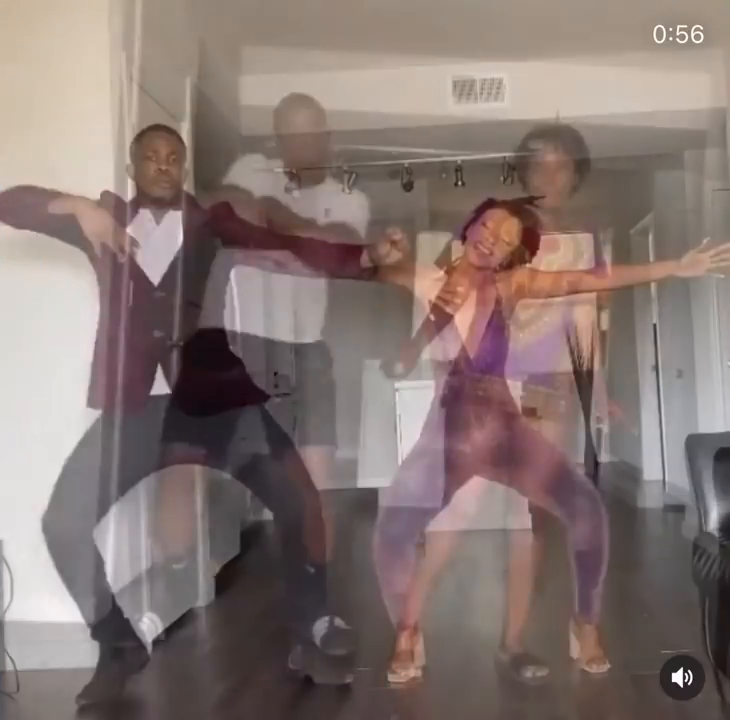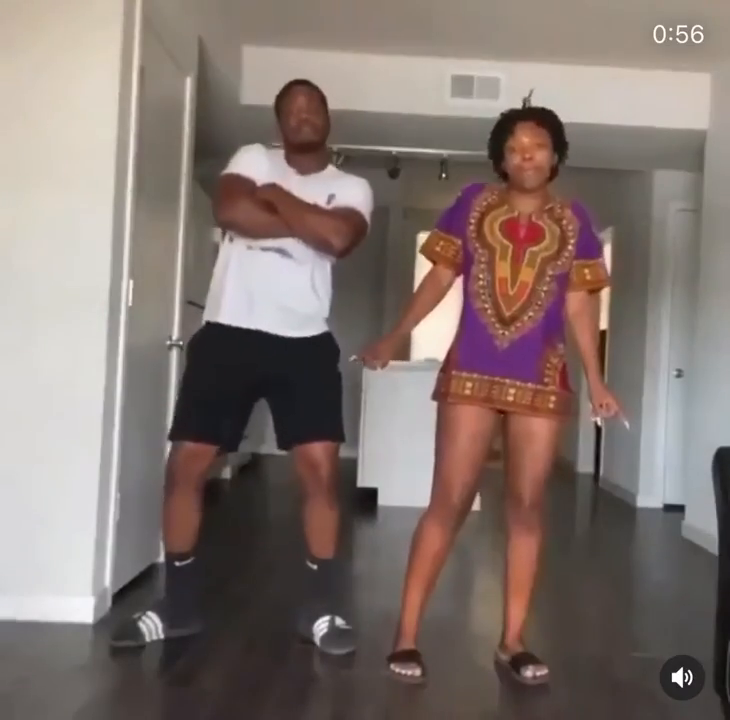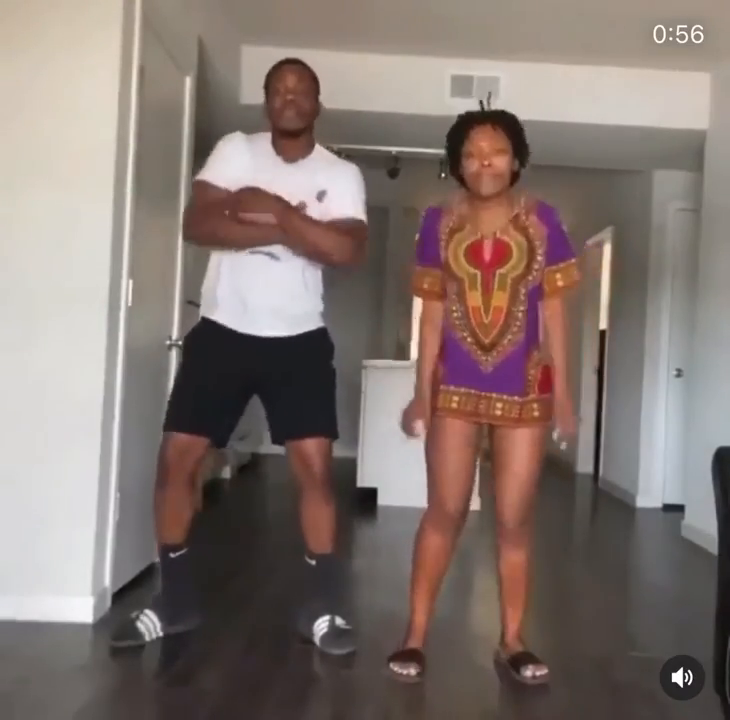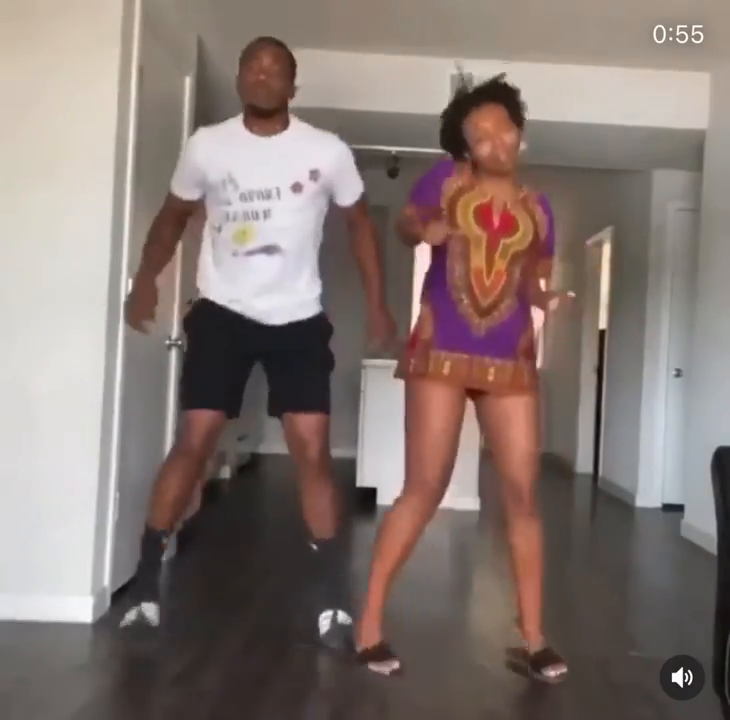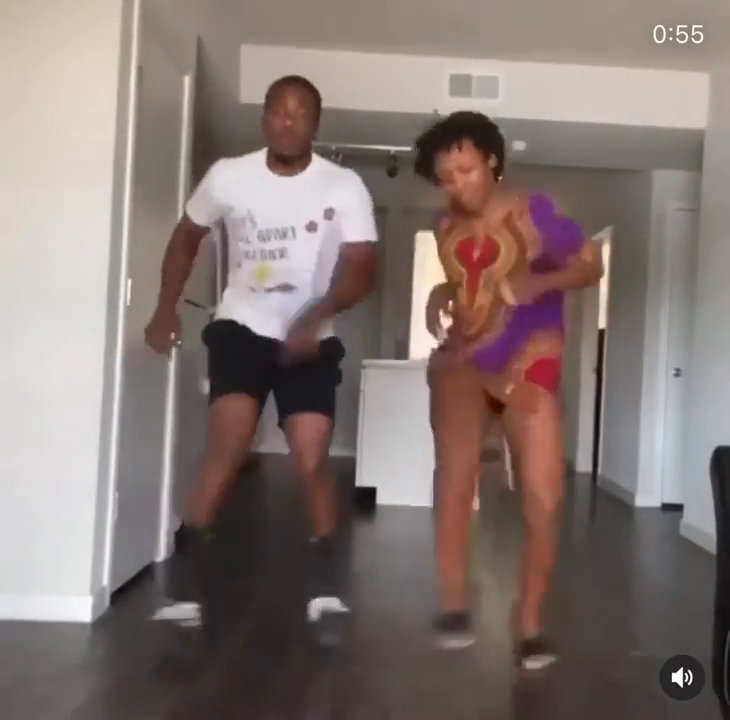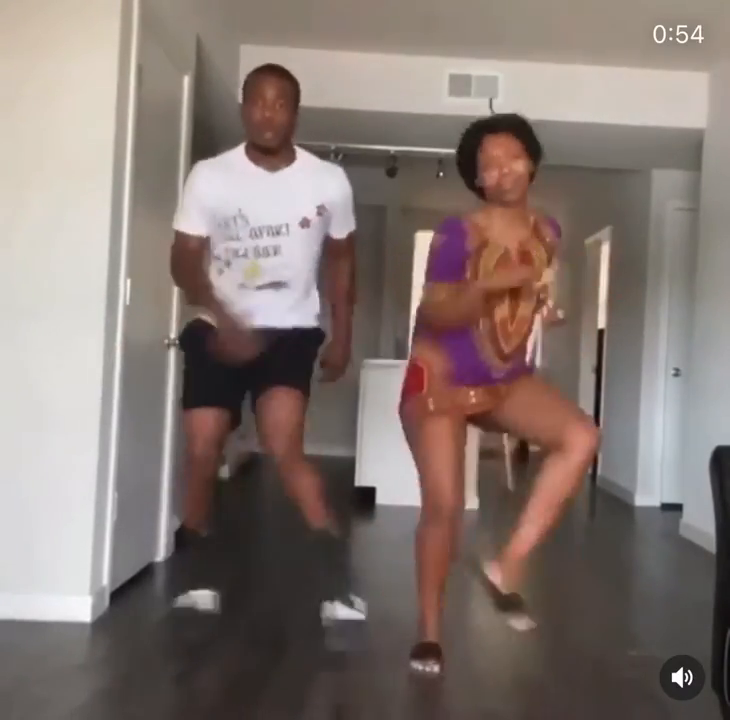
dt=0.5s
person 1, frame 1
left shoulder: (214, 217)
right shoulder: (105, 220)
left elbow: (316, 253)
right wrist: (74, 206)
left hip: (220, 386)
right hip: (140, 394)
left knee: (296, 502)
right knee: (63, 518)
left ankle: (311, 631)
right ankle: (117, 640)
person 1, frame 2
left shoulder: (353, 187)
right shoulder: (253, 158)
left elbow: (338, 237)
right elbow: (229, 211)
left wrist: (277, 198)
right wrist: (305, 220)
left hip: (304, 343)
right hip: (228, 334)
left knee: (320, 469)
right knee: (186, 464)
left ankle: (320, 607)
right ankle: (179, 602)
person 1, frame 3
left shoulder: (342, 175)
right shoulder: (235, 149)
left elbow: (346, 251)
right elbow: (197, 223)
left wrist: (269, 206)
right wrist: (274, 225)
left hip: (298, 339)
right hip: (222, 331)
left knee: (314, 469)
right knee: (176, 459)
left ankle: (322, 605)
right ankle: (175, 600)
person 1, frame 4
left shoulder: (328, 151)
right shoulder: (206, 145)
left elbow: (360, 221)
right elbow: (173, 215)
left wrist: (376, 300)
right wrist: (145, 277)
left hip: (297, 320)
right hip: (222, 315)
left knee: (312, 452)
right knee: (193, 441)
left ankle: (330, 597)
right ankle: (147, 580)
person 1, frame 5
left shoulder: (344, 187)
right shoulder: (226, 176)
left elbow: (361, 270)
right elbow: (186, 237)
left wrist: (316, 315)
right wrist: (165, 310)
left hip: (309, 340)
right hip: (241, 328)
left knee: (312, 458)
right knee: (227, 442)
left ankle: (325, 588)
person 1, frame 6
left shoulder: (330, 181)
right shoulder: (209, 176)
left elbow: (341, 259)
right elbow: (184, 262)
left wrist: (341, 336)
right wrist: (226, 318)
left hip: (290, 329)
right hip: (219, 328)
left knee: (285, 449)
right knee: (200, 448)
left ankle: (337, 586)
right ankle: (198, 573)
person 2, frame 1
left shoulder: (516, 279)
right shoulder: (448, 278)
right hip: (481, 400)
left knee: (585, 515)
right knee: (392, 535)
left ankle: (583, 629)
right ankle: (407, 635)
person 2, frame 2
left shoulder: (574, 220)
right shoulder: (473, 203)
left elbow: (579, 304)
right elbow: (439, 278)
left wrist: (596, 380)
right wrist: (394, 339)
left hip: (540, 382)
right hip: (471, 374)
left knee: (526, 507)
right knee: (449, 501)
left ankle: (512, 640)
right ankle: (406, 634)
person 2, frame 3
left shoulder: (542, 222)
right shoulder: (438, 224)
left elbow: (552, 310)
right elbow: (433, 313)
left wrist: (563, 392)
right wrist: (422, 394)
left hip: (523, 390)
right hip: (454, 388)
left knee: (512, 519)
right knee: (447, 510)
left ankle: (513, 640)
right ankle: (415, 636)
person 2, frame 4
left shoulder: (537, 210)
right shoulder: (443, 182)
right elbow: (408, 222)
left wrist: (546, 298)
right wrist: (423, 231)
left hip: (509, 360)
right hip: (441, 353)
left knee: (521, 493)
right knee: (425, 487)
left ankle: (532, 636)
right ankle: (369, 626)
person 2, frame 5
left shoulder: (535, 214)
right shoulder: (449, 228)
left elbow: (589, 269)
left wrist: (537, 283)
right wrist: (442, 296)
left hip: (529, 367)
right hip: (463, 362)
left knee: (542, 503)
right knee: (455, 466)
left ankle: (529, 626)
right ankle: (454, 598)
person 2, frame 6
left shoulder: (544, 232)
right shoulder: (457, 236)
right elbow: (439, 315)
left wrist: (545, 304)
right wrist: (491, 283)
left hip: (507, 381)
right hip: (442, 380)
left knee: (581, 438)
right knee: (443, 507)
left ankle: (507, 568)
right ankle: (429, 631)
